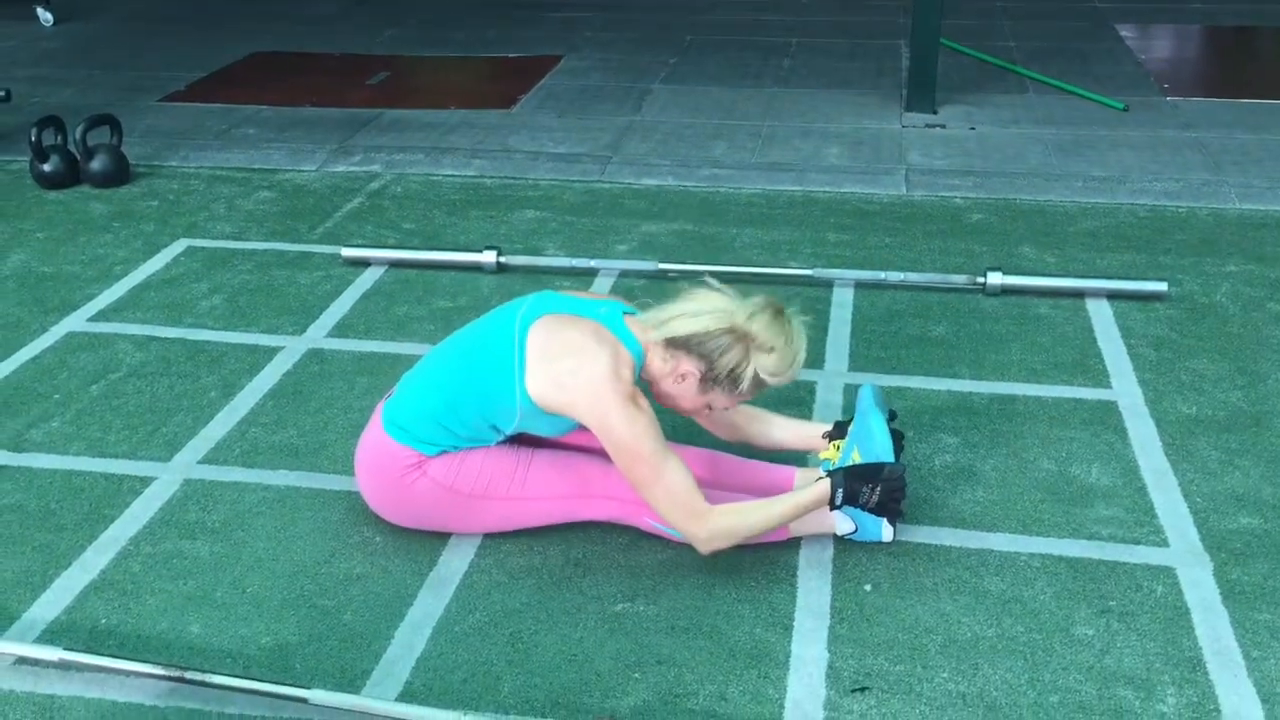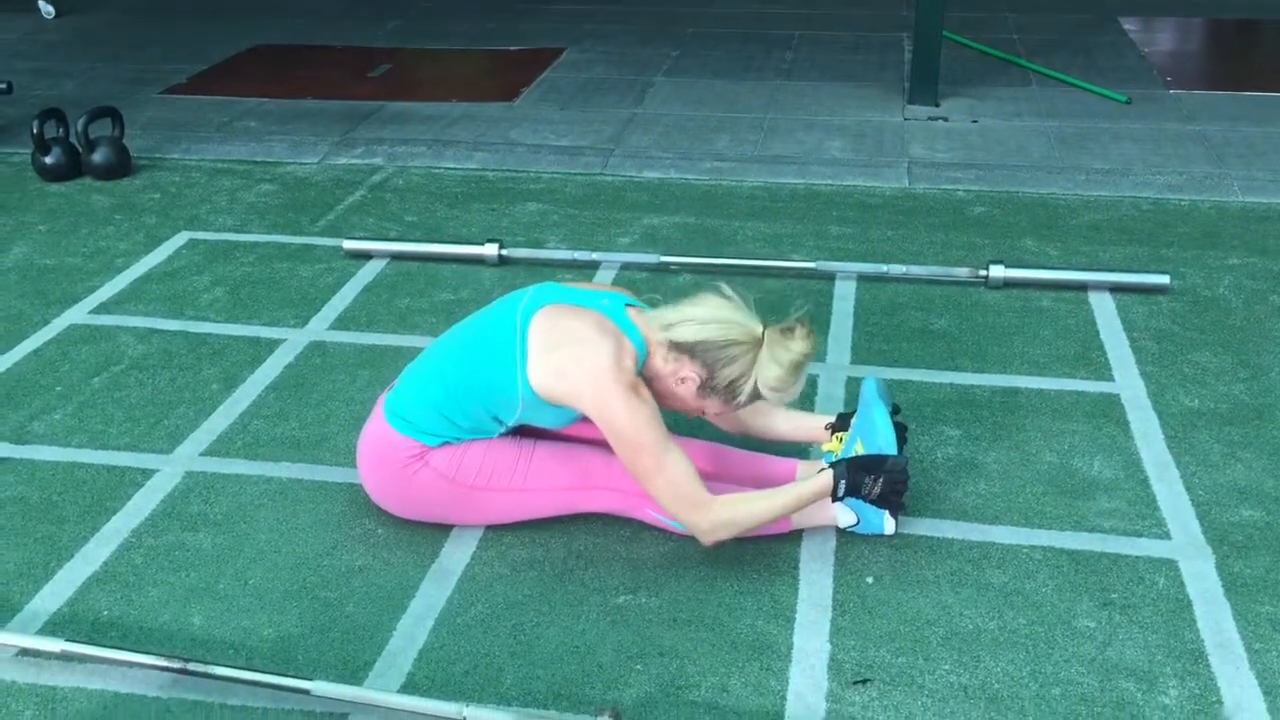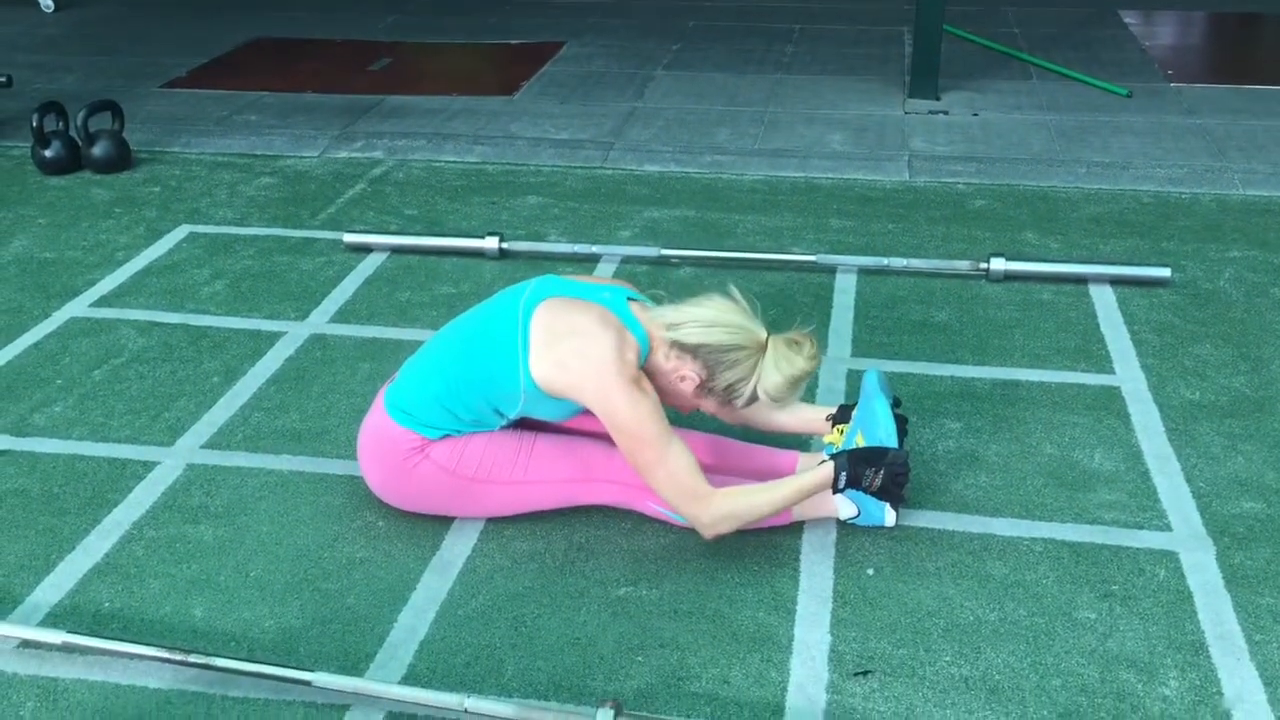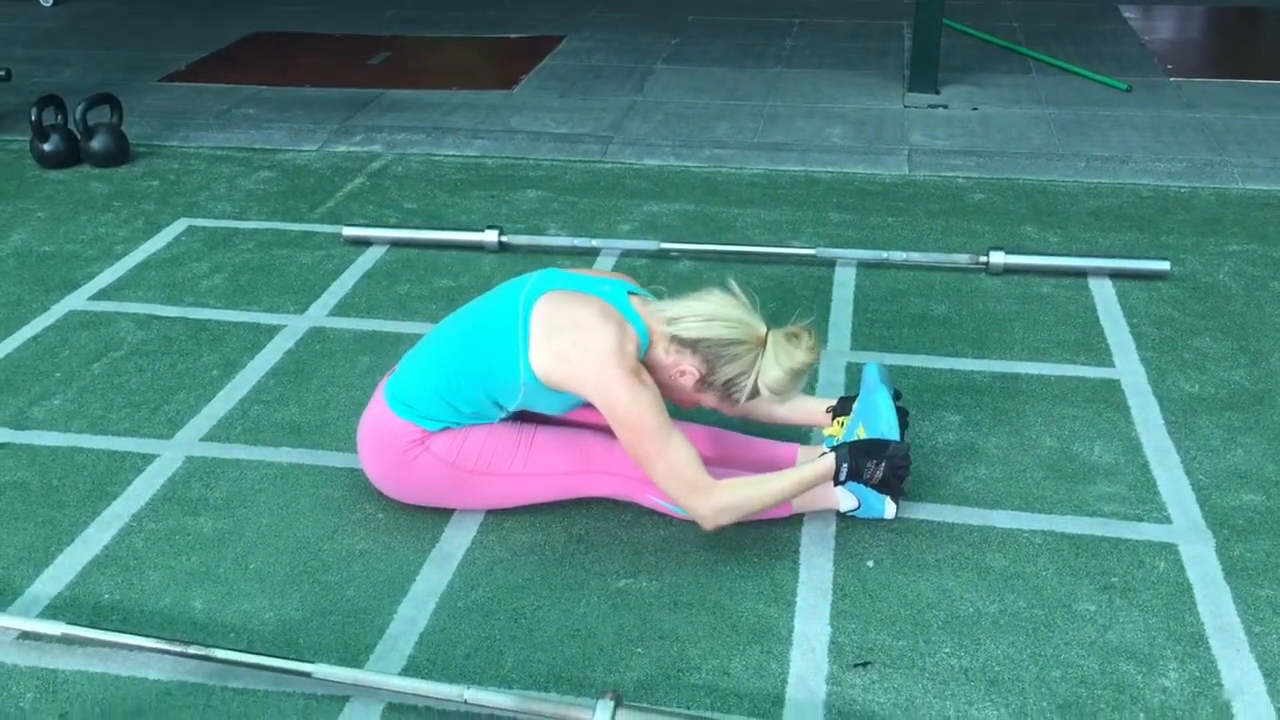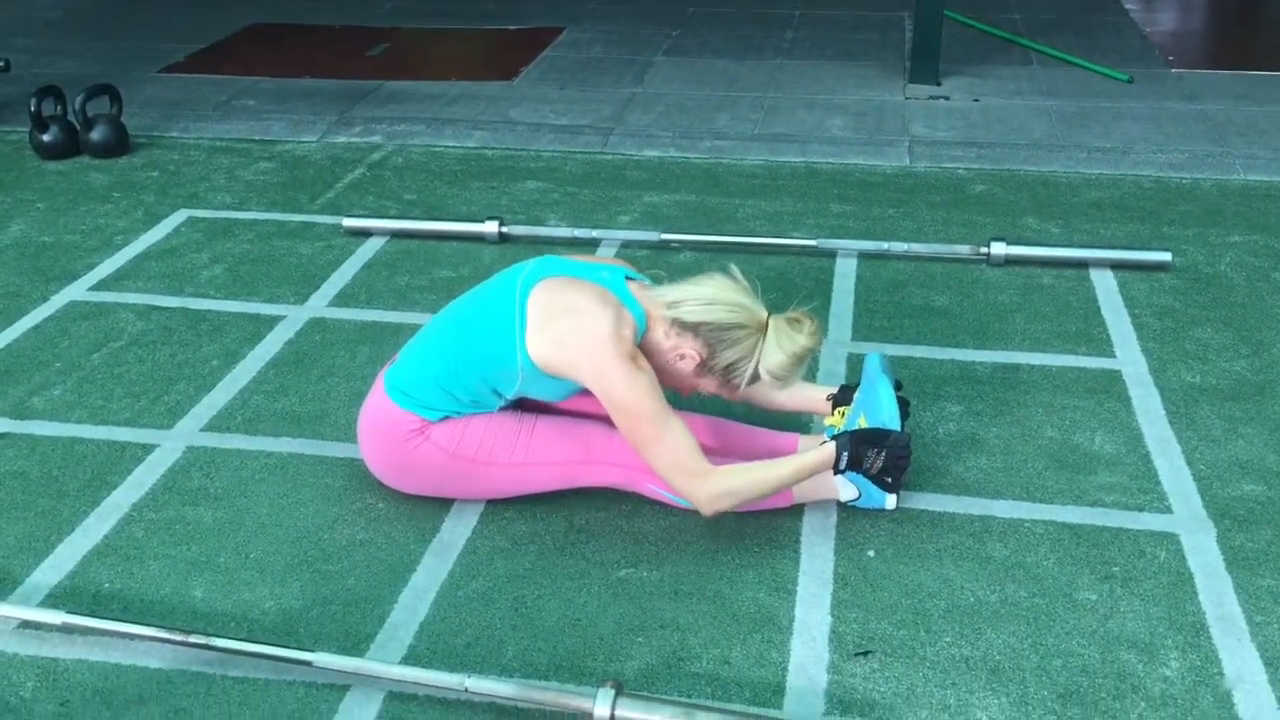
dt=0.3s
person 1, frame 1
left shoulder: (631, 328)
right shoulder: (607, 385)
left elbow: (732, 424)
right elbow: (703, 530)
left wrist: (829, 436)
right wrist: (830, 492)
left hip: (431, 419)
right hip: (406, 469)
left knee: (651, 462)
right knee: (617, 491)
person 1, frame 2
left shoulder: (635, 320)
right shoulder: (611, 377)
left elbow: (732, 415)
right elbow: (705, 520)
left wrist: (832, 428)
right wrist: (834, 483)
left hip: (435, 409)
right hip: (408, 460)
left knee: (653, 454)
right knee: (620, 483)
person 1, frame 3
left shoulder: (633, 313)
right shoulder: (613, 373)
left elbow: (732, 406)
right elbow: (707, 513)
left wrist: (831, 420)
right wrist: (835, 473)
left hip: (432, 401)
right hip: (409, 452)
left knee: (654, 447)
right knee: (620, 475)
person 1, frame 4
left shoulder: (635, 307)
right shoulder: (614, 366)
left elbow: (732, 395)
right elbow: (707, 506)
left wrist: (830, 411)
right wrist: (835, 466)
left hip: (435, 395)
right hip: (408, 445)
left knee: (654, 439)
right knee: (618, 468)
person 1, frame 5
left shoulder: (631, 292)
right shoulder: (609, 351)
left elbow: (736, 381)
right elbow: (705, 492)
left wrist: (833, 400)
right wrist: (835, 457)
left hip: (434, 383)
right hip: (409, 435)
left knee: (653, 425)
right knee: (618, 457)
left ankle: (817, 449)
